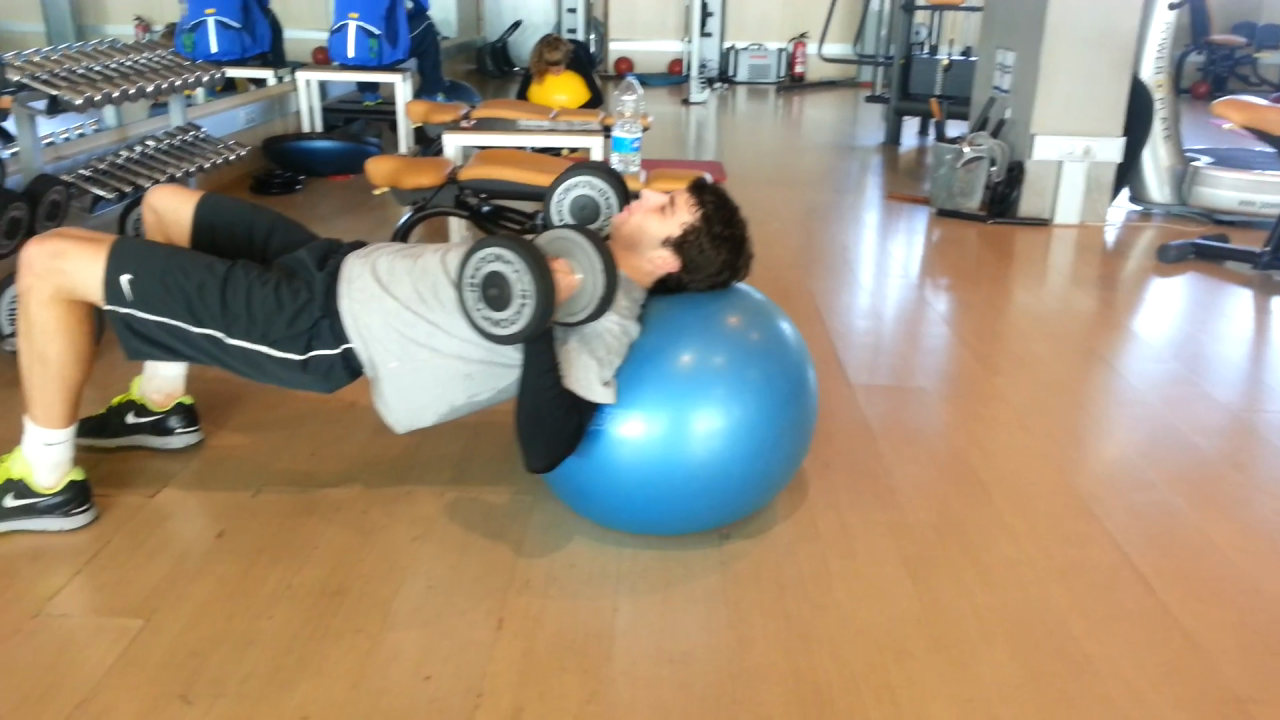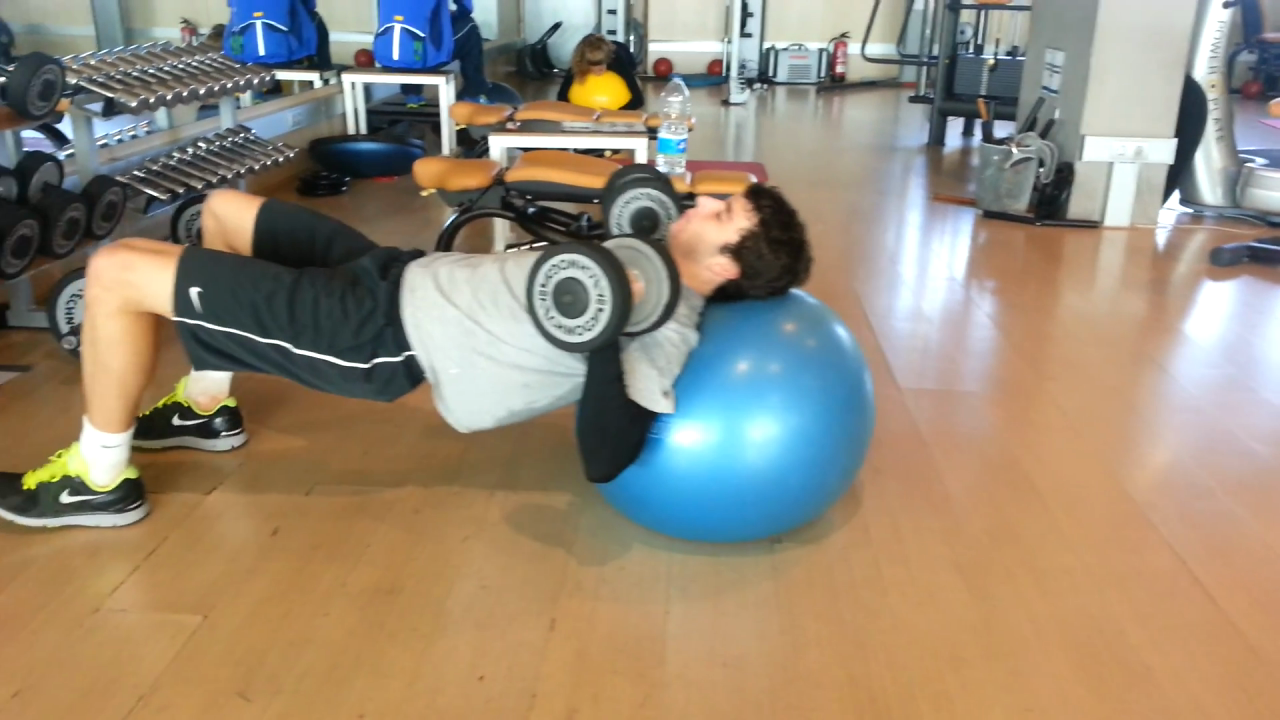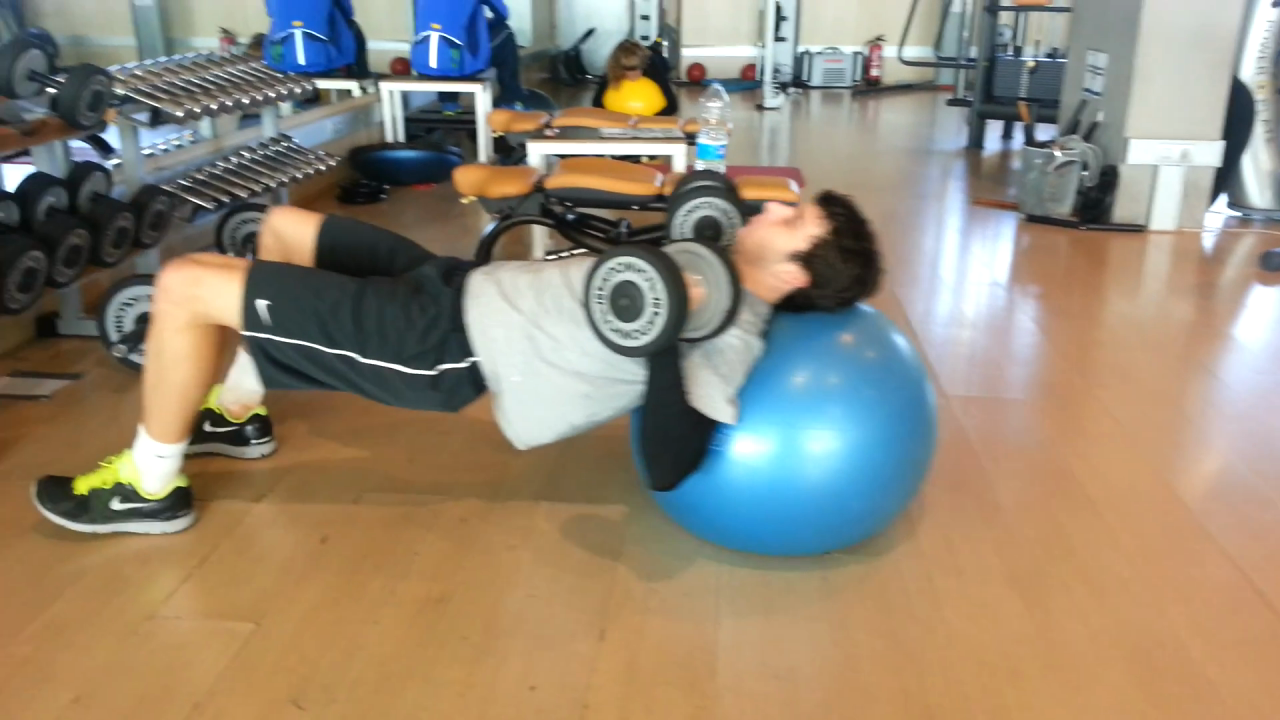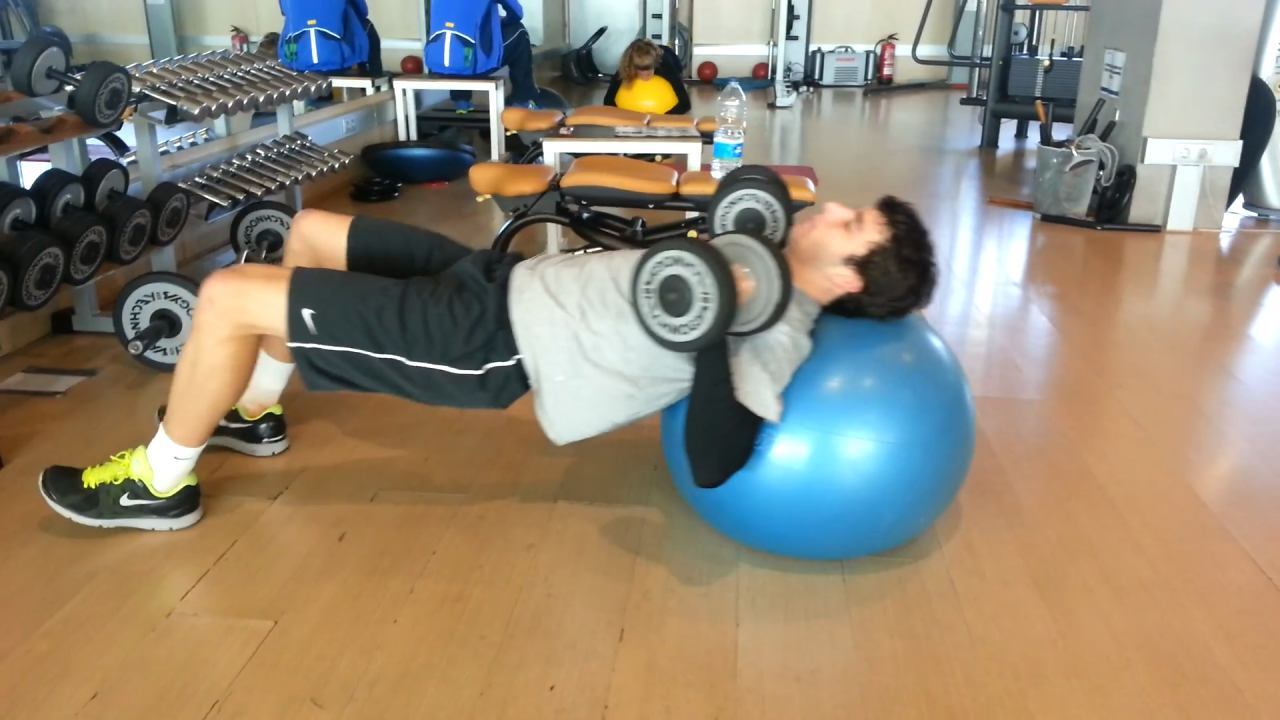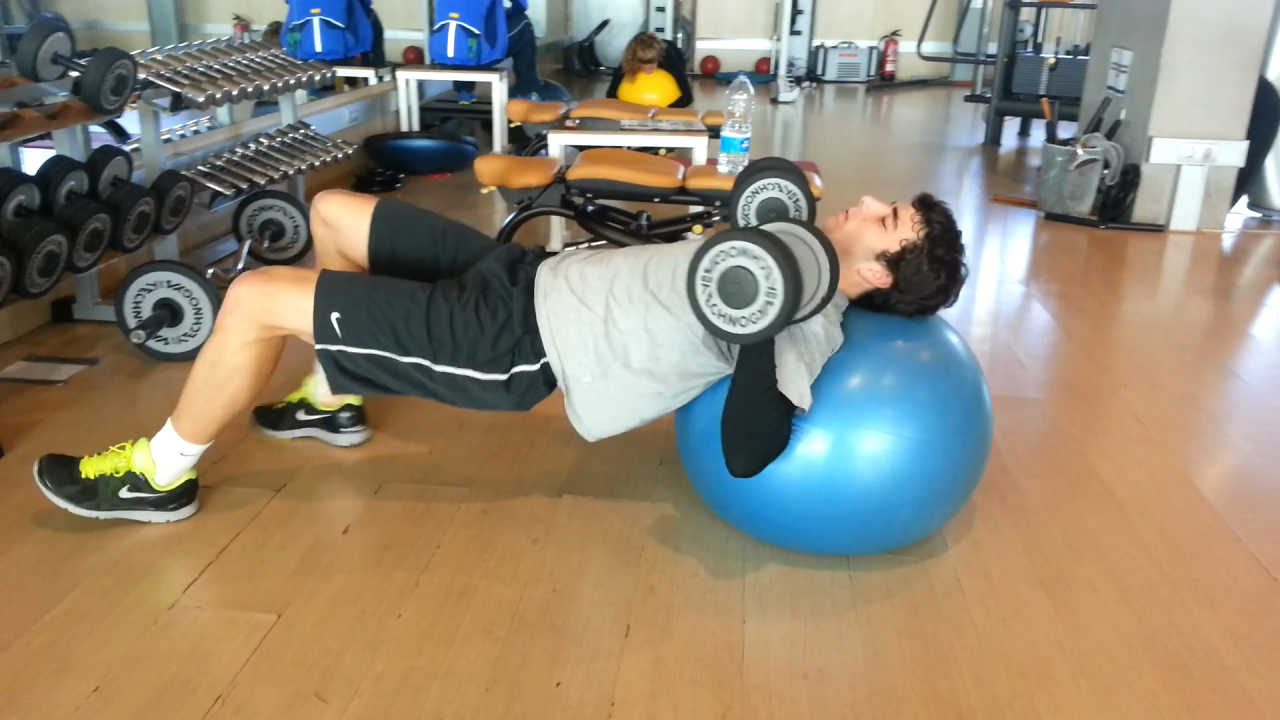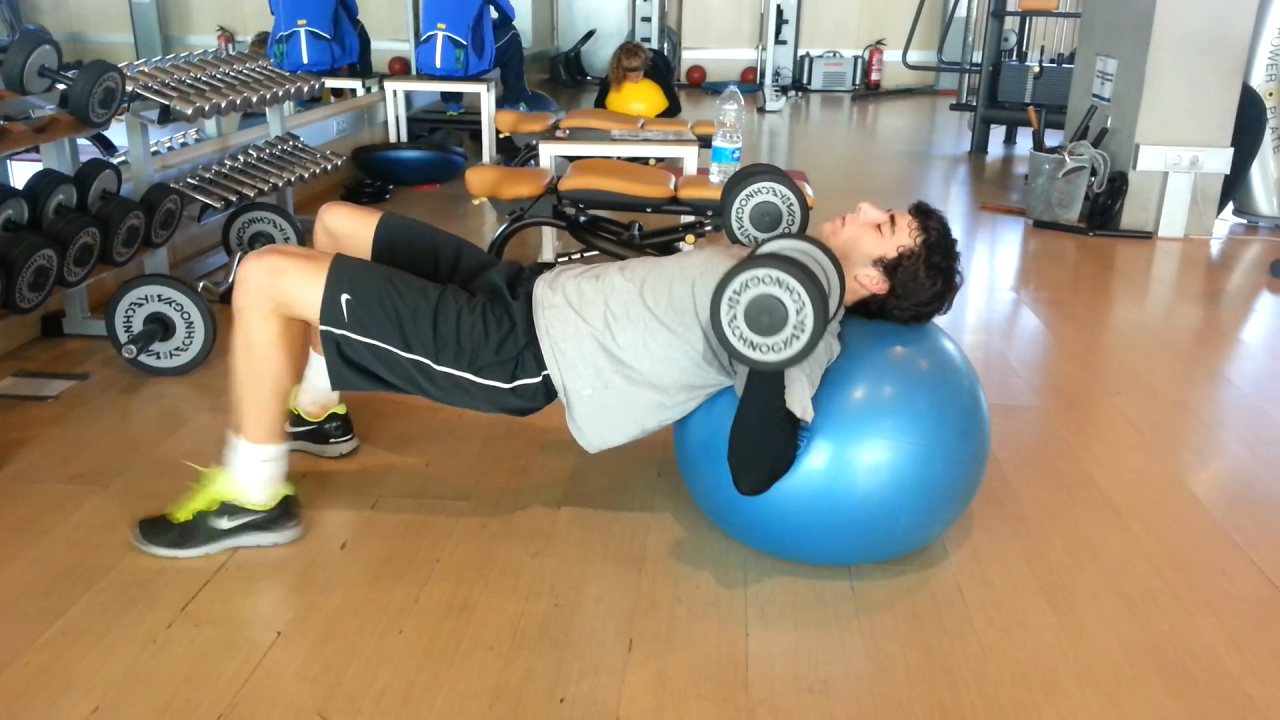
dt=0.2s
person 1, frame 1
left shoulder: (605, 323)
left elbow: (543, 449)
left wrist: (541, 320)
left hip: (326, 322)
right hip: (345, 268)
right knee: (165, 204)
right ankle: (160, 405)
person 1, frame 2
left shoulder: (663, 331)
left elbow: (604, 458)
left wrist: (606, 329)
left hip: (386, 332)
right hip: (406, 276)
left knee: (119, 271)
right knee: (225, 209)
left ankle: (99, 476)
right ankle: (206, 406)
person 1, frame 3
left shoulder: (730, 338)
left elbow: (667, 466)
left wrist: (668, 334)
left hip: (446, 341)
right hip: (466, 288)
left knee: (186, 285)
right knee: (284, 225)
left ankle: (150, 485)
right ankle: (237, 412)
person 1, frame 4
left shoulder: (778, 335)
right shoulder: (765, 278)
left elbow: (713, 462)
left wrist: (714, 329)
right wrist: (729, 260)
left hip: (492, 339)
right hip: (510, 283)
left knee: (229, 295)
right knee: (310, 232)
left ankle: (161, 480)
right ankle: (252, 411)
person 1, frame 5
left shoulder: (808, 326)
left elbow: (747, 451)
left hip: (519, 337)
right hip: (536, 277)
left knee: (257, 297)
right knee: (333, 211)
left ankle: (159, 473)
right ankle: (332, 402)
person 1, frame 6
left shoulder: (812, 334)
left elbow: (754, 468)
left hip: (528, 351)
right hip: (542, 291)
left knee: (267, 279)
right knee: (334, 221)
left ankle: (252, 494)
right ankle: (315, 410)
